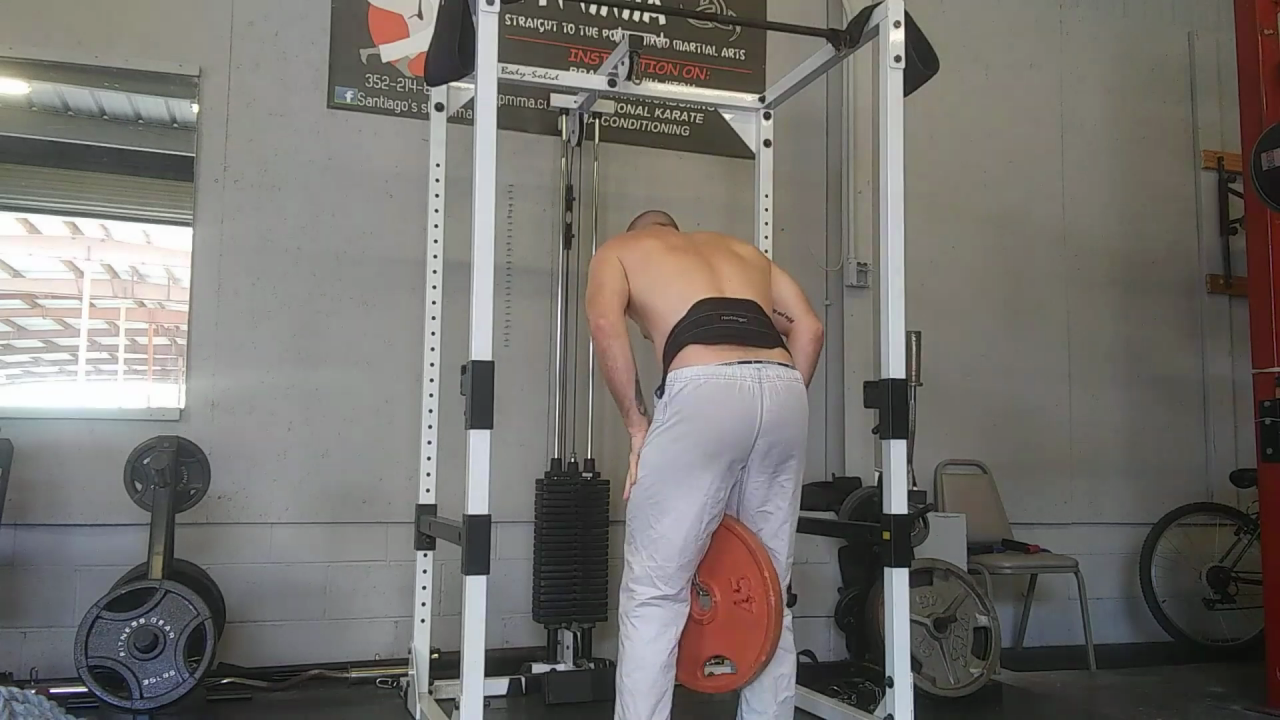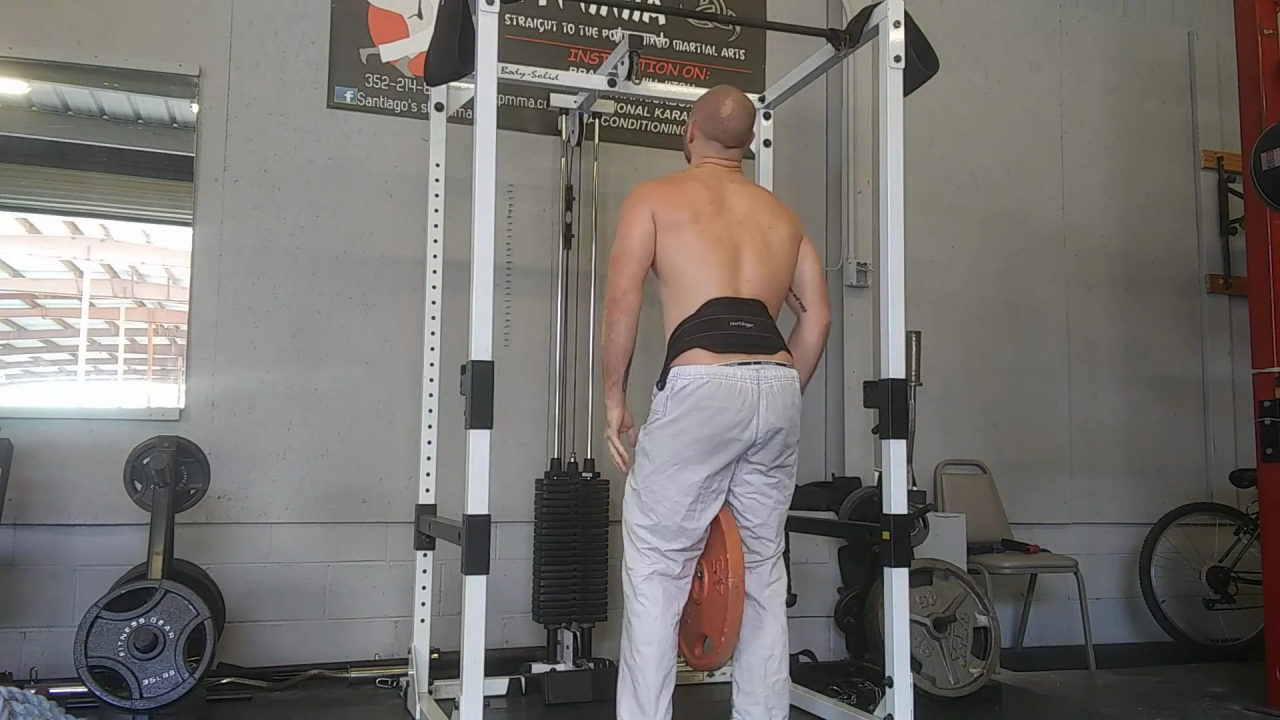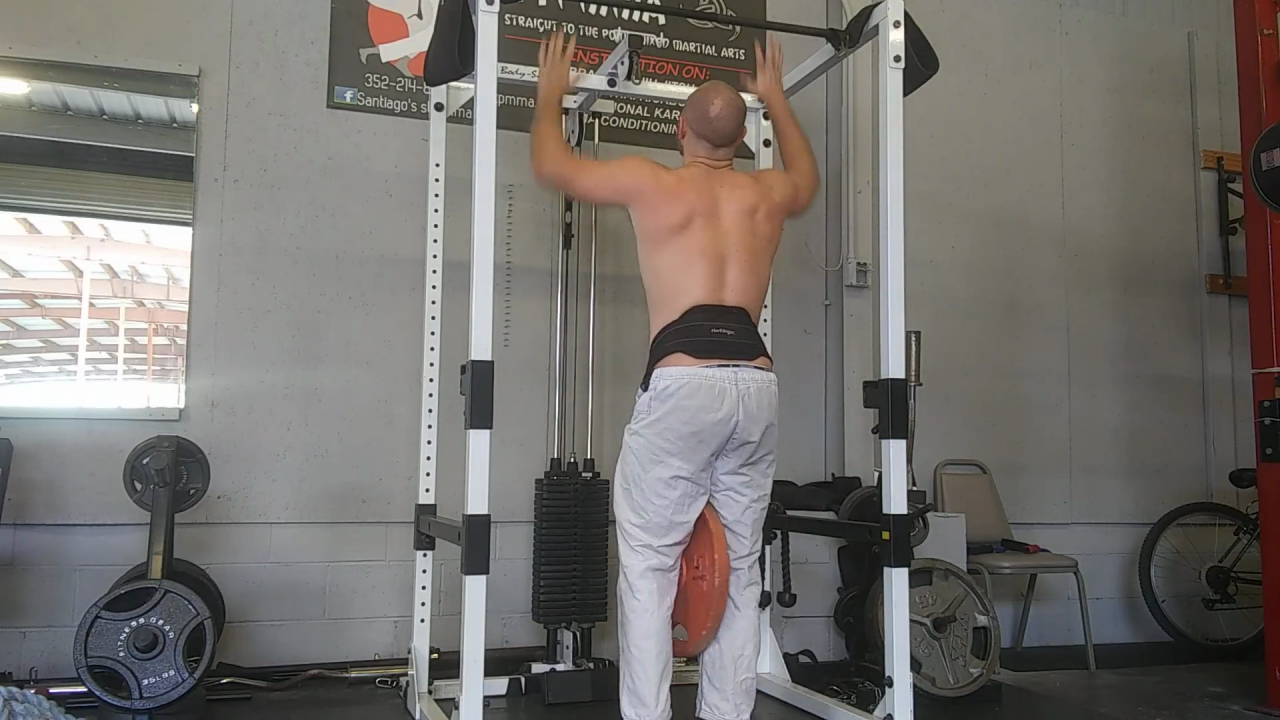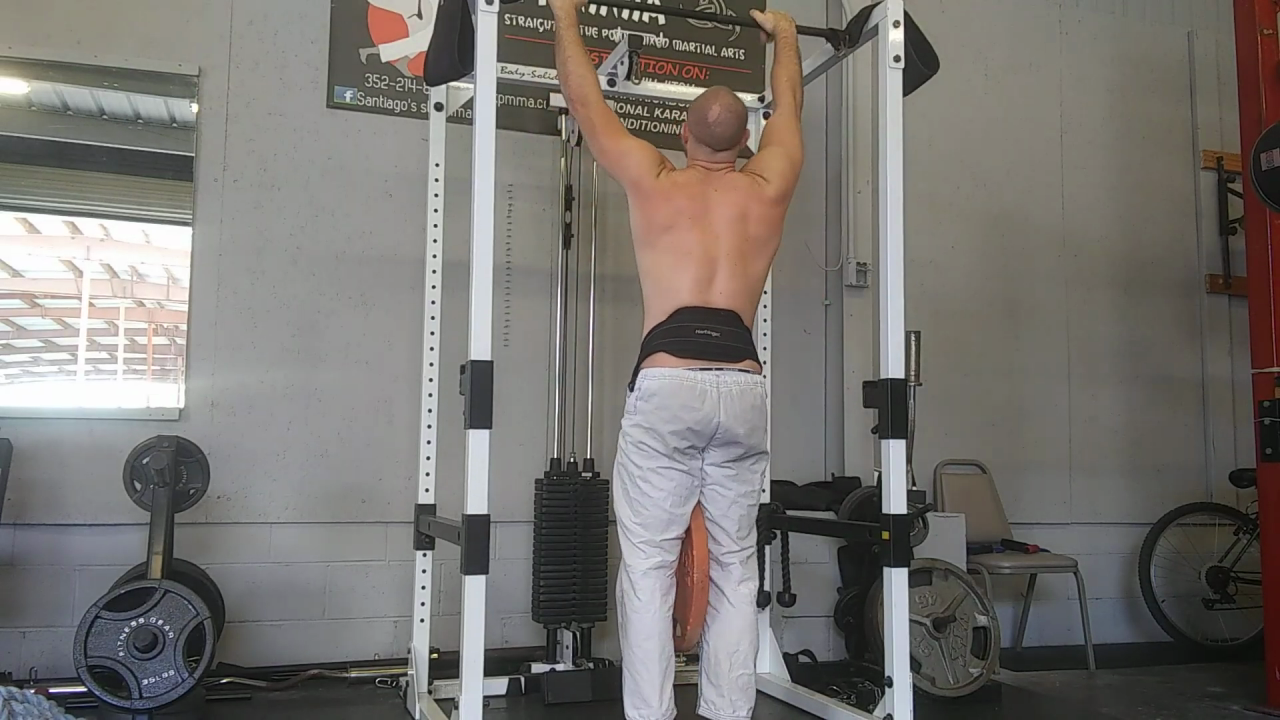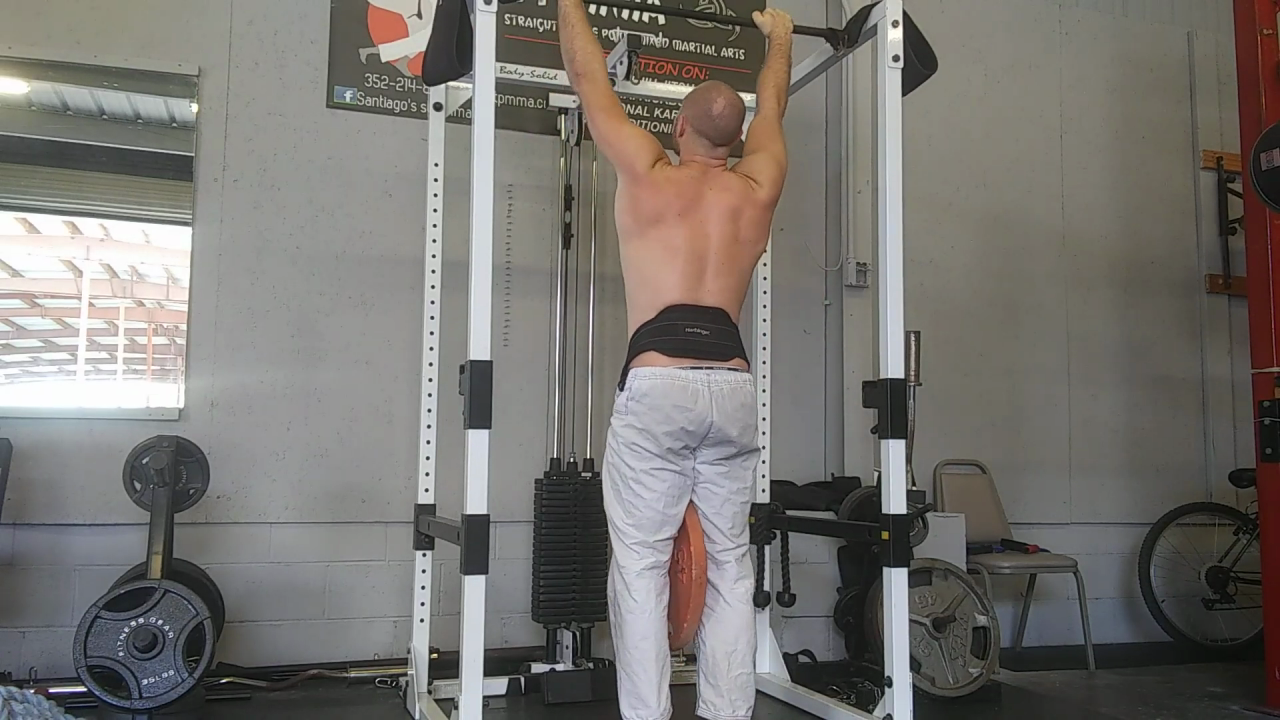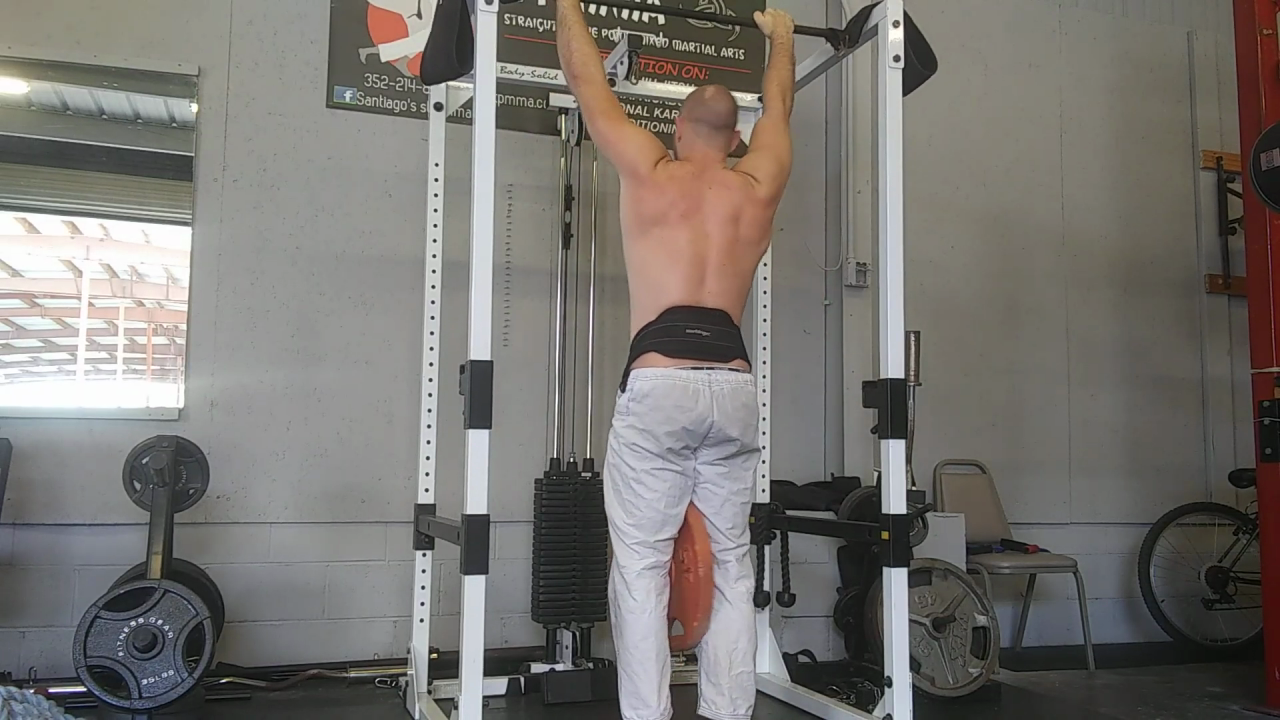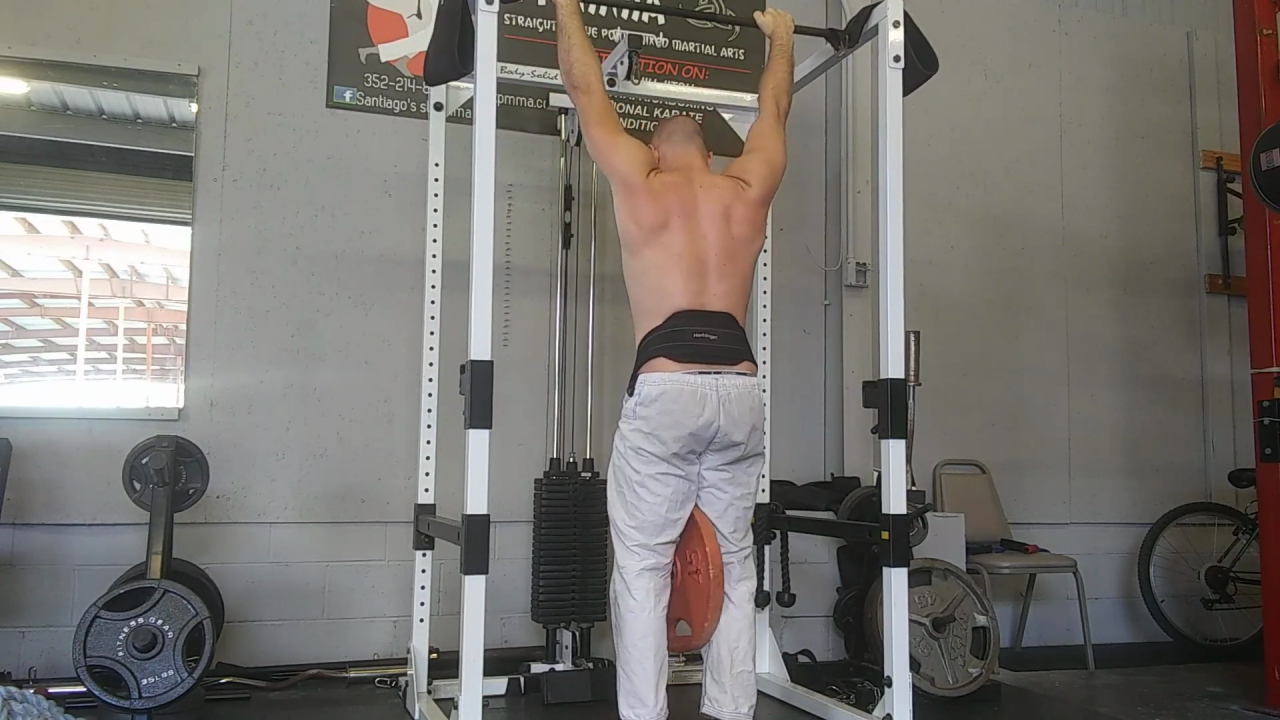
dt=0.7s
person 1, frame 1
left shoulder: (619, 250)
right shoulder: (741, 249)
left elbow: (606, 325)
right elbow: (808, 330)
left wrist: (638, 423)
left hip: (706, 388)
right hip: (785, 390)
left knee: (654, 590)
person 1, frame 2
left shoulder: (655, 196)
right shoulder: (779, 213)
left elbow: (620, 299)
right elbow: (817, 316)
left wrist: (614, 398)
left hip: (701, 385)
right hip: (776, 389)
left knee: (656, 569)
right knee: (762, 572)
person 1, frame 3
left shoulder: (652, 184)
right shoulder: (767, 195)
left elbow: (551, 167)
right elbow: (806, 174)
left wrist: (549, 91)
right wrist: (775, 101)
left hip: (683, 383)
right hip: (755, 385)
left knee: (647, 566)
right knee: (738, 572)
person 1, frame 4
left shoulder: (654, 181)
right shoulder: (768, 189)
left elbow: (585, 102)
right elbow: (788, 105)
left hip: (667, 384)
right hip: (743, 388)
left knee: (648, 566)
right knee: (734, 569)
person 1, frame 5
left shoulder: (646, 170)
right shoulder: (758, 188)
left elbow: (590, 82)
right elbow: (770, 110)
left hip: (658, 384)
right hip: (733, 387)
left knee: (640, 568)
right knee: (729, 568)
person 1, frame 6
left shoulder: (649, 170)
right shoulder: (759, 186)
left elbow: (588, 84)
right elbow: (778, 107)
left hip: (658, 385)
right hip: (733, 388)
left knee: (640, 566)
right knee: (729, 567)
person 1, frame 7
left shoulder: (639, 181)
right shoulder: (748, 189)
left elbow: (588, 95)
right elbow: (773, 111)
left hip: (666, 390)
right hip: (740, 391)
left knee: (641, 571)
right knee: (732, 571)
